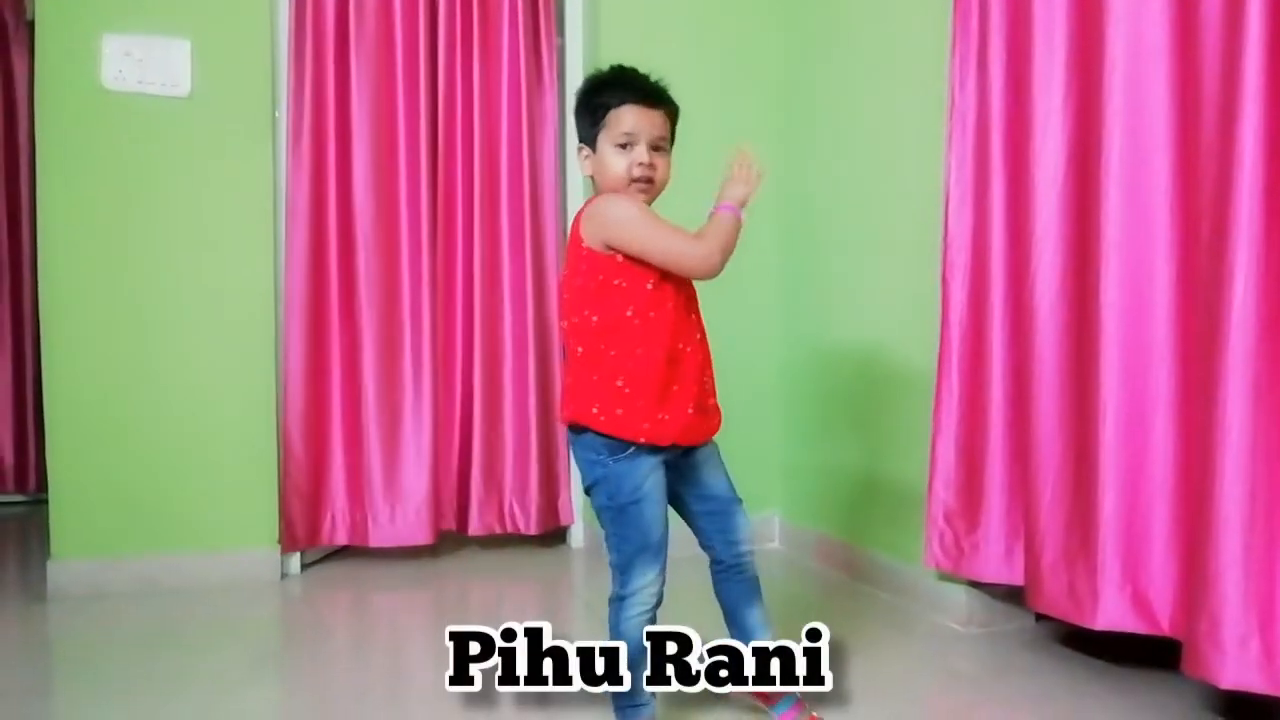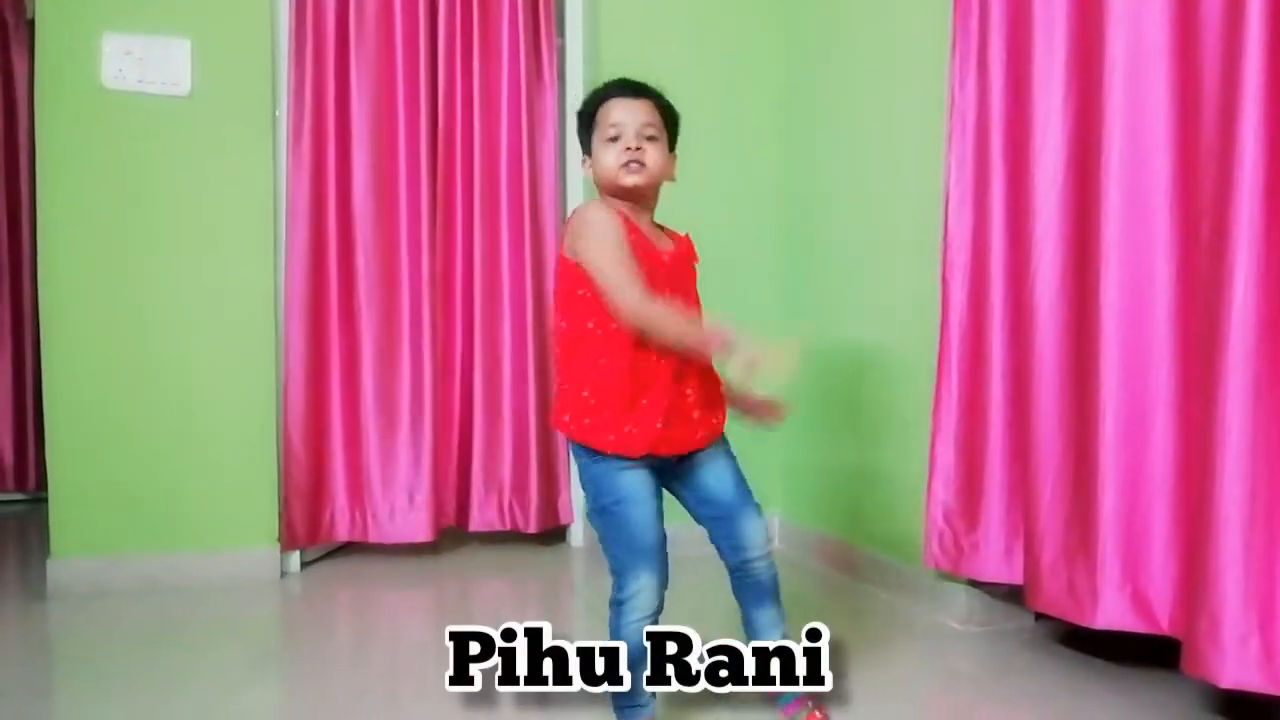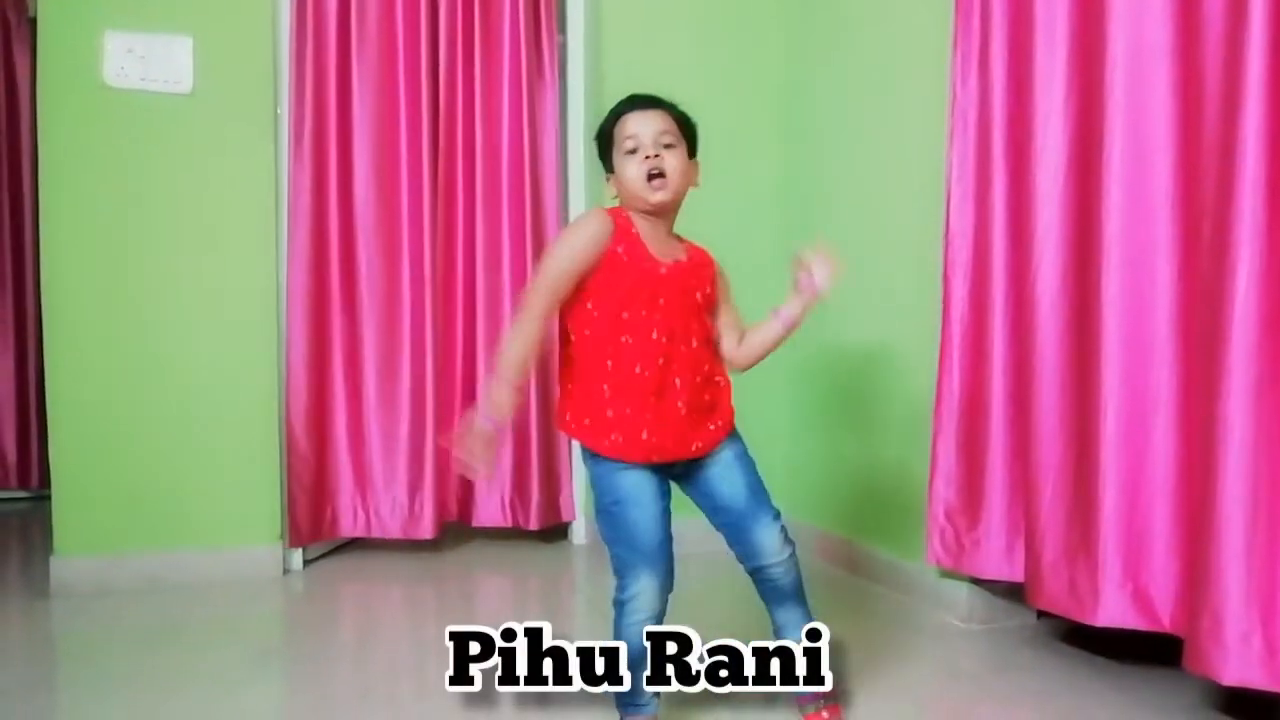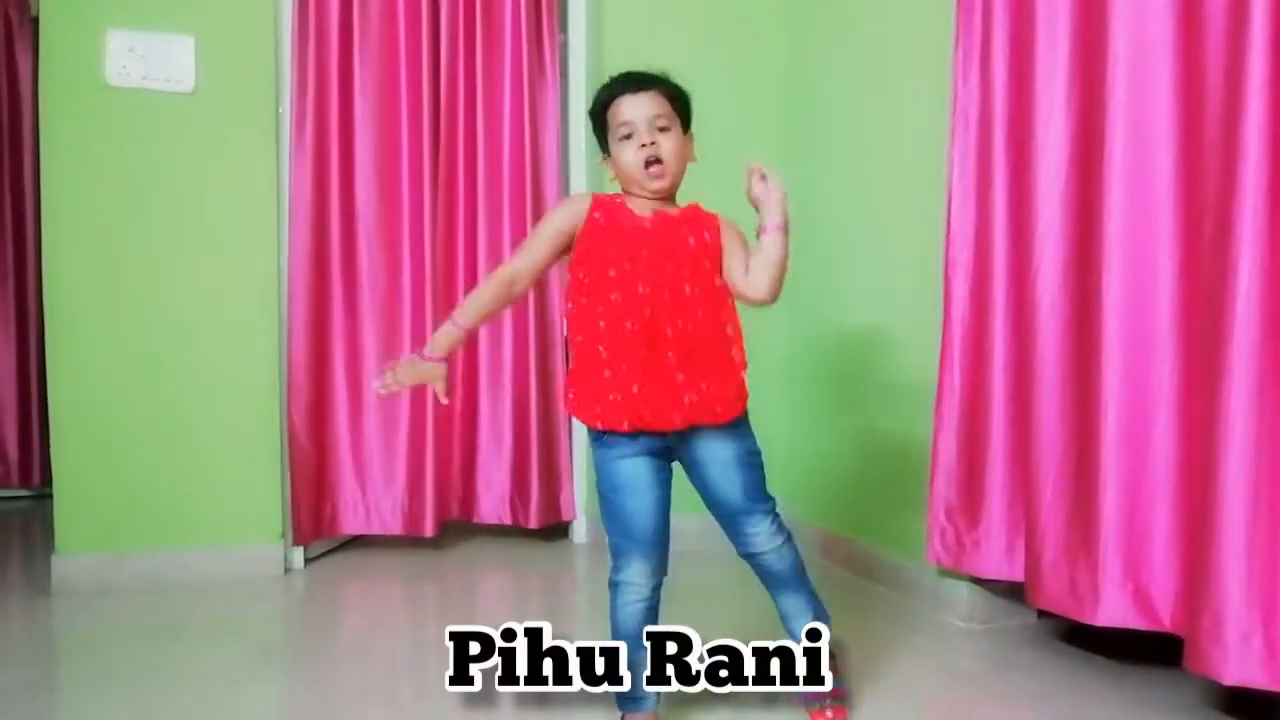
dt=0.2s
person 1, frame 1
left shoulder: (651, 235)
right shoulder: (608, 213)
right elbow: (703, 256)
right wrist: (733, 197)
left hip: (681, 430)
right hip: (617, 436)
left knee: (735, 541)
right knee: (641, 582)
person 1, frame 2
left shoulder: (677, 246)
right shoulder: (595, 221)
right elbow: (638, 311)
left wrist: (734, 395)
right wrist: (731, 341)
left hip: (692, 429)
right hip: (612, 439)
left knee: (750, 540)
right knee: (640, 586)
person 1, frame 3
left shoulder: (702, 264)
right shoulder: (599, 232)
left elbow: (736, 351)
right elbow: (534, 312)
left wrist: (805, 293)
right wrist: (498, 402)
left hip: (705, 435)
right hip: (617, 446)
left knee: (768, 548)
right knee: (642, 587)
person 1, frame 4
left shoulder: (713, 226)
right shoulder: (582, 217)
left elbow: (761, 287)
right elbow: (508, 280)
left wrist: (772, 210)
right wrist: (437, 351)
left hip: (712, 415)
right hip: (620, 425)
left knee: (762, 534)
right knee: (636, 570)
